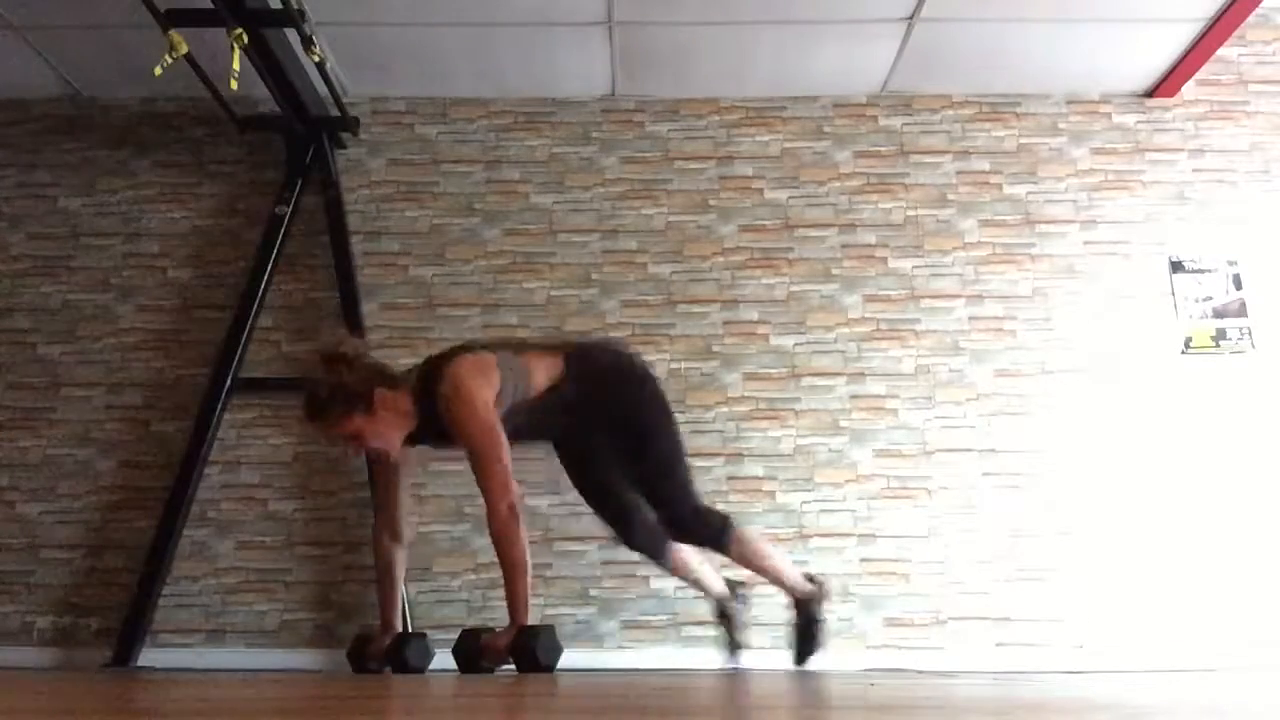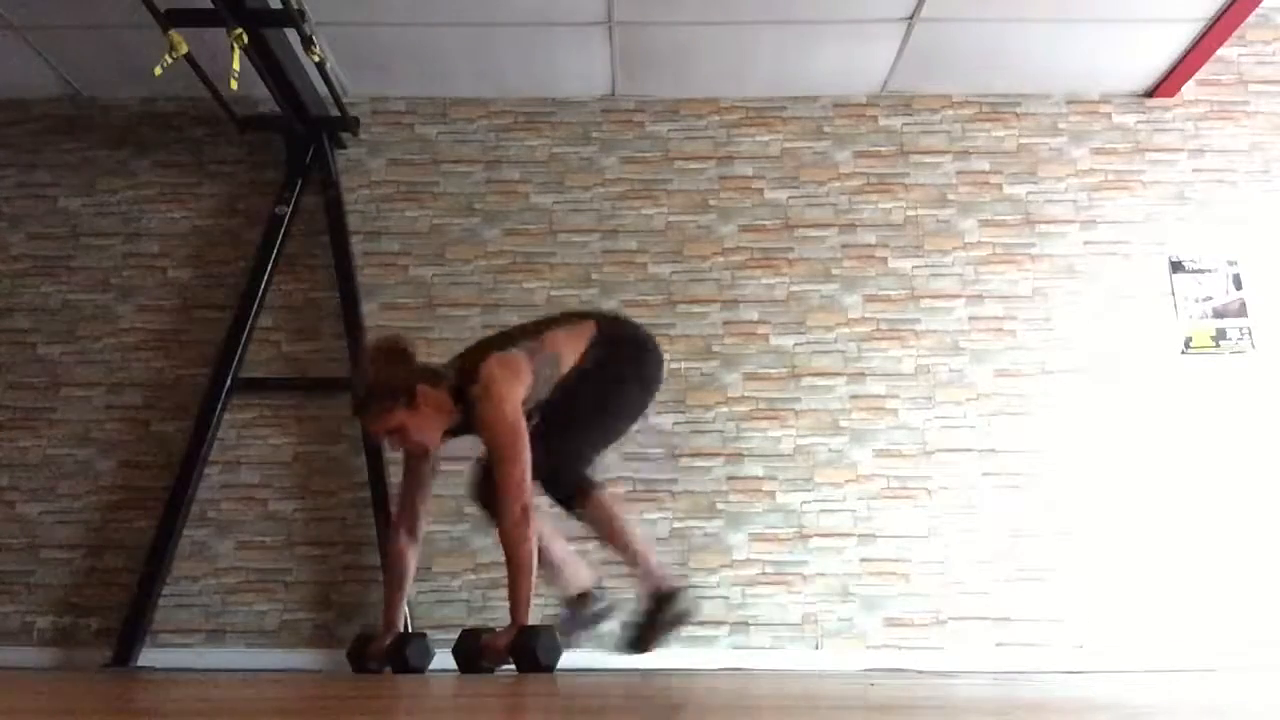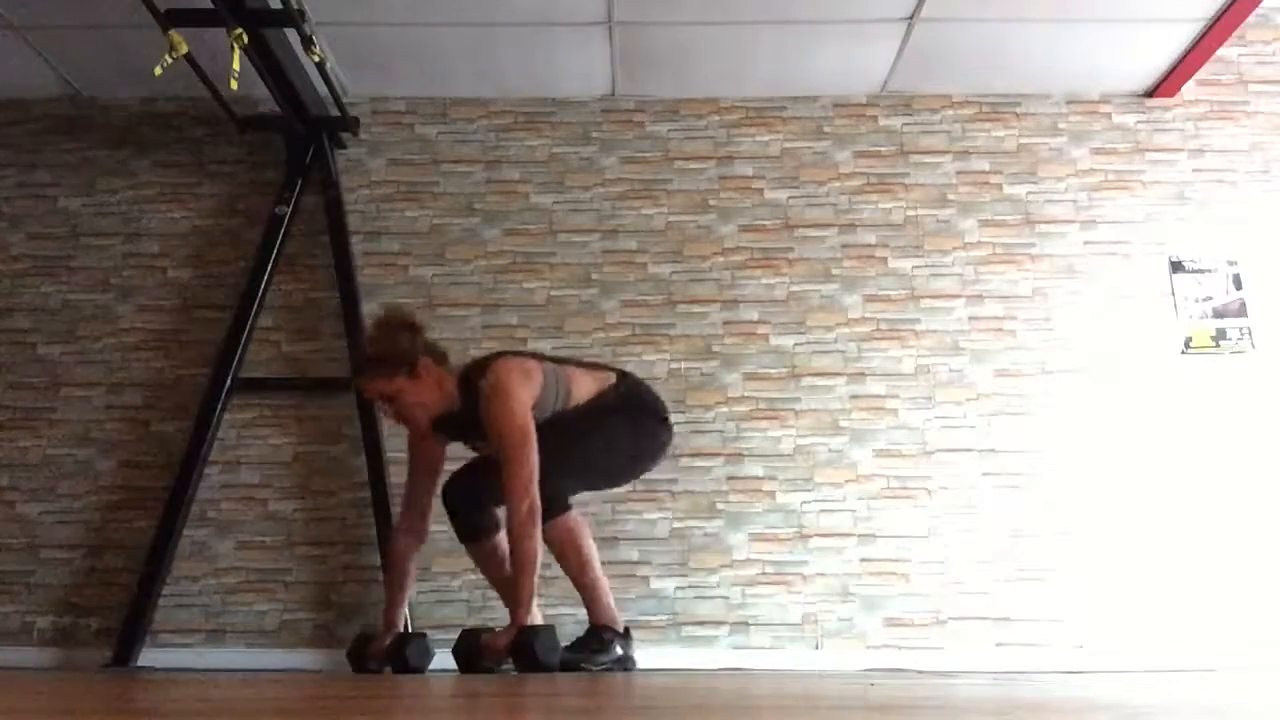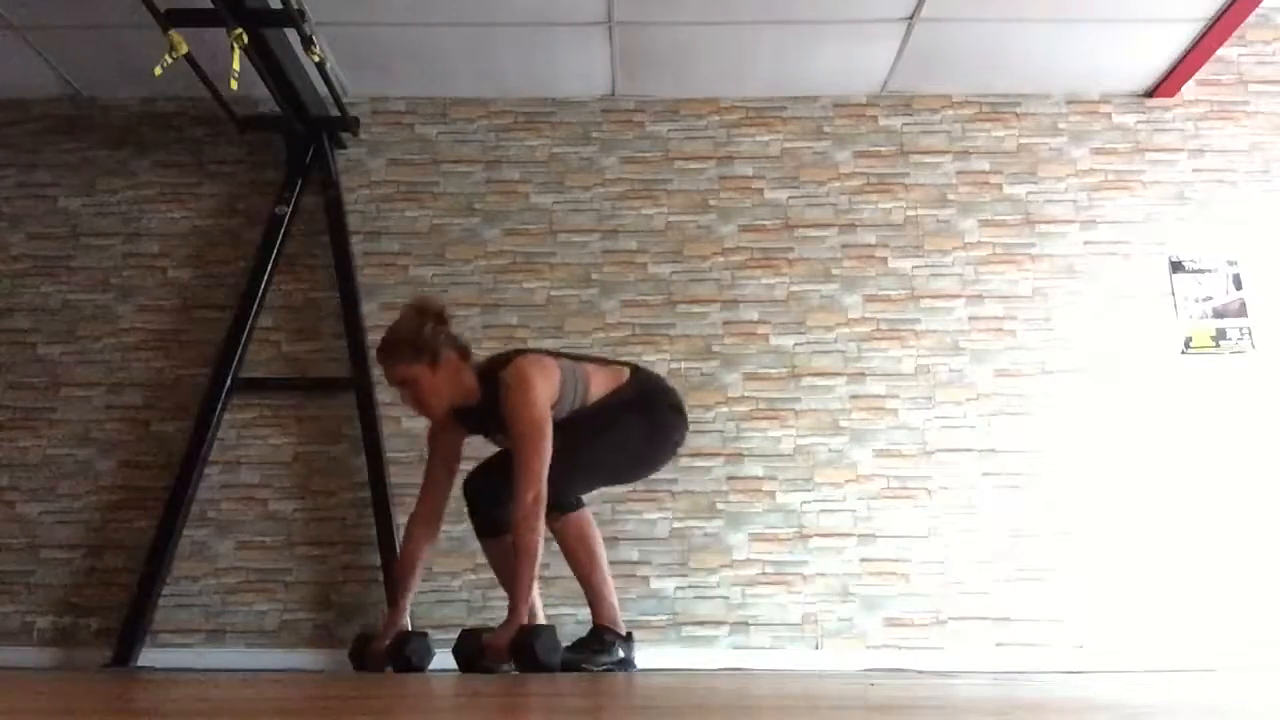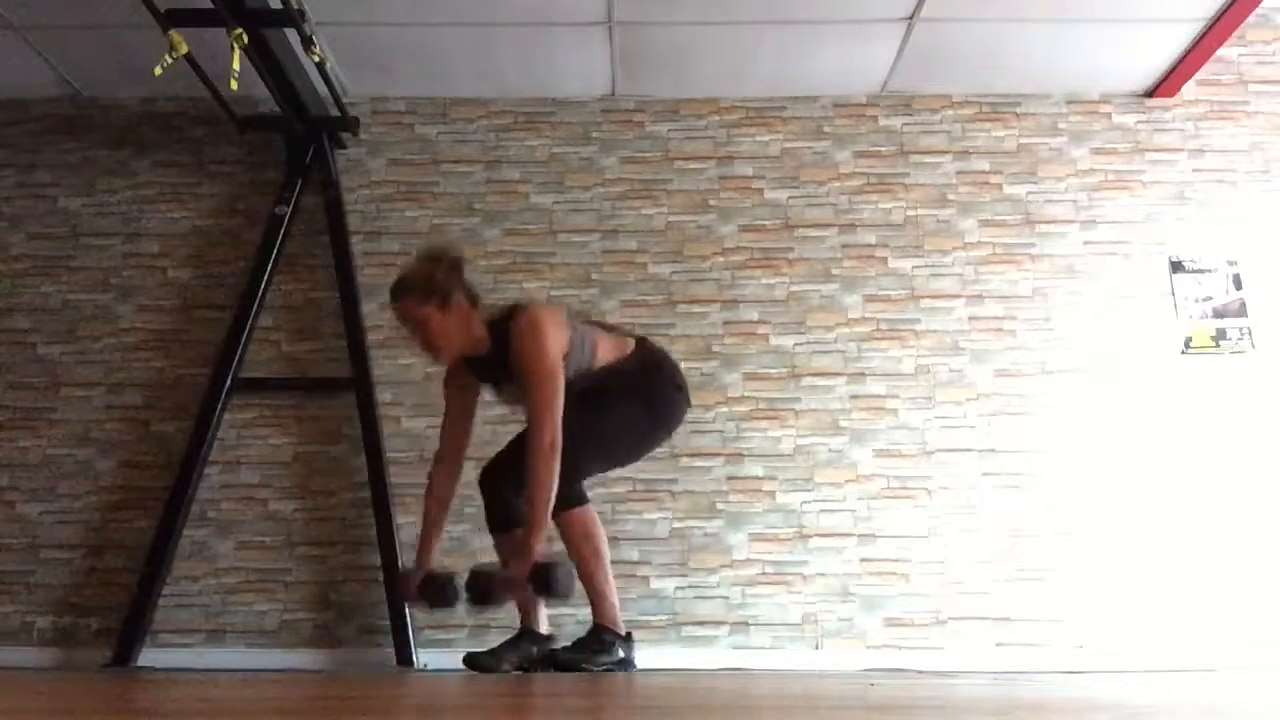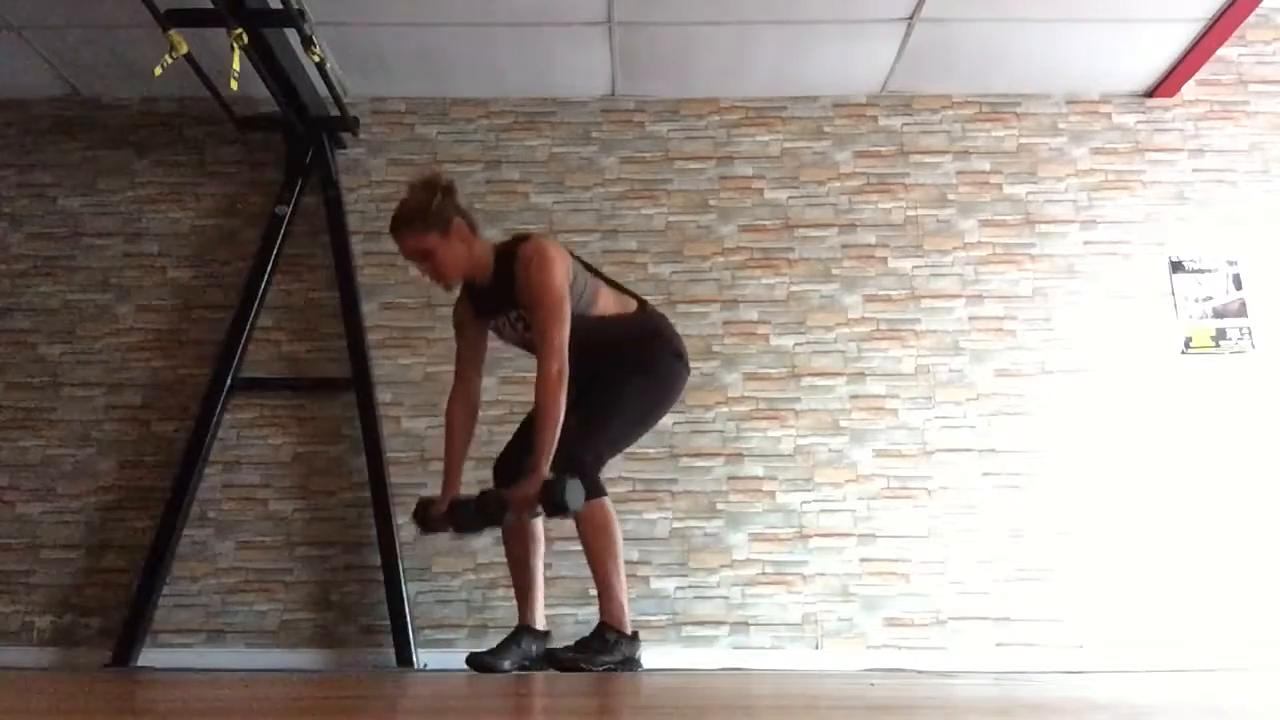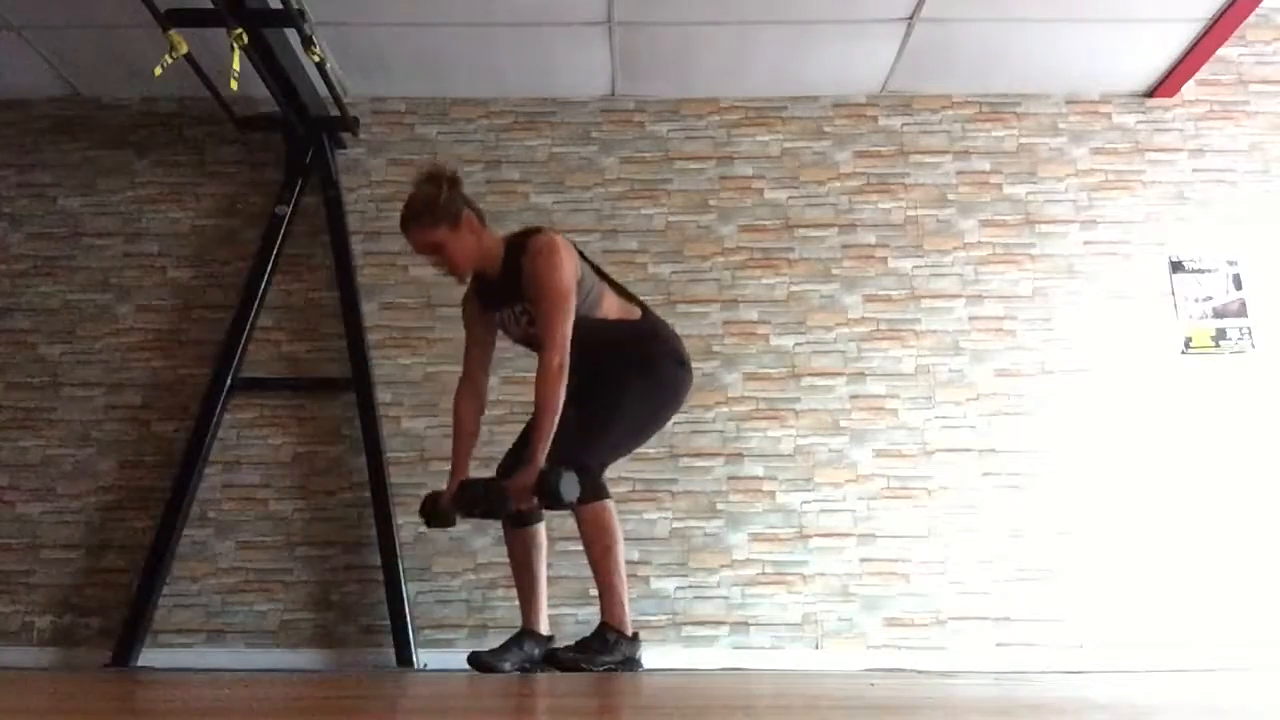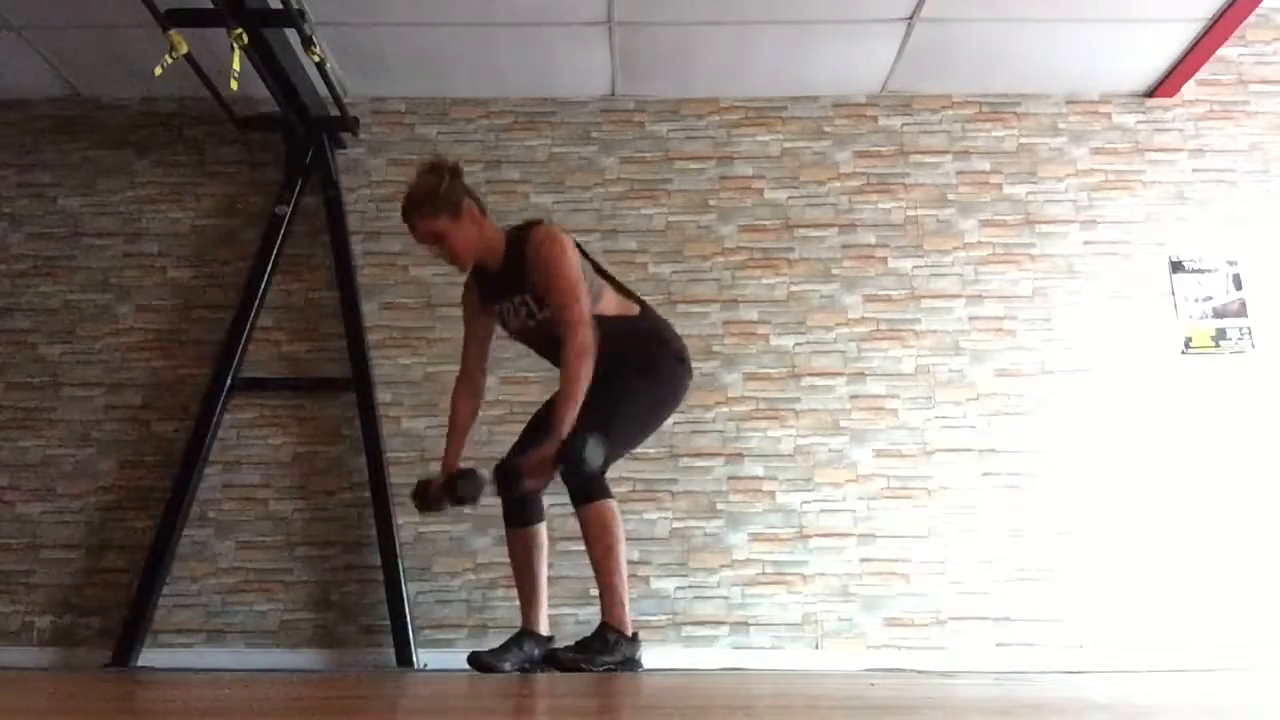
dt=0.1s
person 1, frame 1
left shoulder: (459, 386)
right shoulder: (389, 424)
left elbow: (504, 508)
right elbow: (389, 533)
left wrist: (519, 624)
right wrist: (390, 628)
left hip: (617, 391)
right hip: (578, 409)
left knee: (684, 516)
right knee: (630, 526)
left ankle: (804, 592)
right ankle: (724, 596)
person 1, frame 2
left shoulder: (492, 389)
right shoulder: (431, 413)
left elbow: (520, 508)
right elbow: (407, 527)
left wrist: (520, 624)
right wrist: (392, 627)
left hip: (628, 362)
right hip: (563, 387)
left knee: (552, 468)
right knee: (493, 488)
left ankle: (662, 588)
right ankle: (583, 593)
person 1, frame 3
left shoulder: (498, 387)
right shoulder: (432, 425)
left elbow: (526, 506)
right elbow: (410, 528)
left wrist: (515, 619)
right wrist: (391, 626)
left hip: (635, 418)
right hip: (582, 431)
left knee: (533, 485)
right knee: (464, 494)
left ankle: (612, 637)
person 1, frame 4
left shoulder: (519, 381)
right shoulder: (453, 417)
left elbow: (531, 501)
right elbow: (426, 518)
left wrist: (515, 617)
right wrist: (395, 619)
left hip: (652, 414)
right hip: (598, 424)
left knee: (547, 479)
right knee: (484, 490)
left ankle: (613, 637)
person 1, frame 5
left shoulder: (530, 329)
right shoulder: (465, 366)
left elbow: (548, 443)
right elbow: (447, 458)
left wrist: (531, 548)
right wrist: (423, 559)
left hip: (651, 390)
right hip: (595, 402)
left knee: (554, 483)
right knee: (499, 480)
left ankle: (613, 637)
right ankle: (534, 634)
person 1, frame 6
left shoulder: (534, 256)
right shoulder: (471, 302)
left elbow: (555, 366)
right elbow: (464, 393)
left wrist: (541, 472)
right wrist: (450, 489)
left hip: (650, 358)
right hip: (594, 368)
left knee: (573, 460)
right knee: (511, 471)
left ankle: (618, 638)
right ankle: (532, 632)
person 1, frame 7
left shoulder: (542, 252)
right shoulder: (478, 296)
left elbow: (554, 359)
right elbow: (472, 386)
left wrist: (535, 462)
right wrist: (457, 477)
left hip: (652, 362)
right hip: (596, 374)
left knee: (572, 460)
right knee: (513, 478)
left ankle: (619, 637)
right ankle: (535, 635)
person 1, frame 8
left shoulder: (544, 246)
right shoulder: (478, 288)
left elbow: (581, 345)
right elbow: (470, 379)
left wrist: (555, 442)
right wrist: (449, 467)
left hip: (652, 361)
right hip: (597, 375)
left knee: (577, 461)
right knee: (514, 477)
left ankle: (619, 636)
right ankle: (535, 635)
